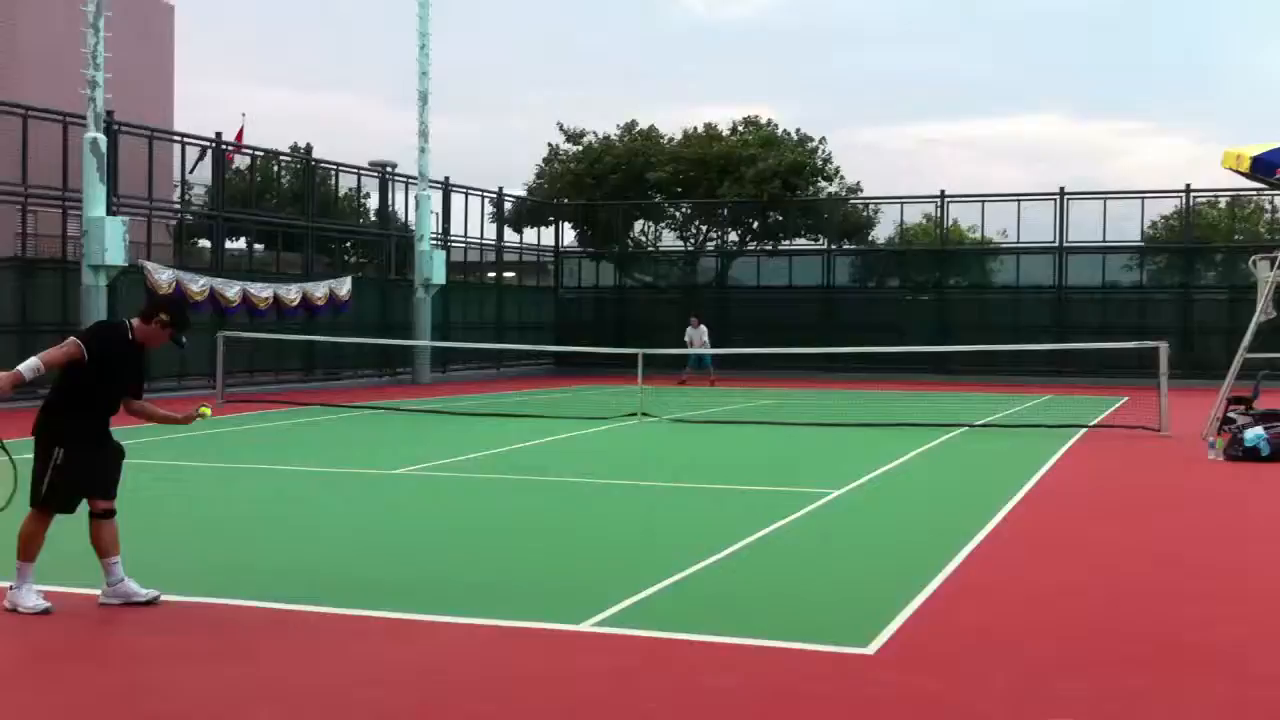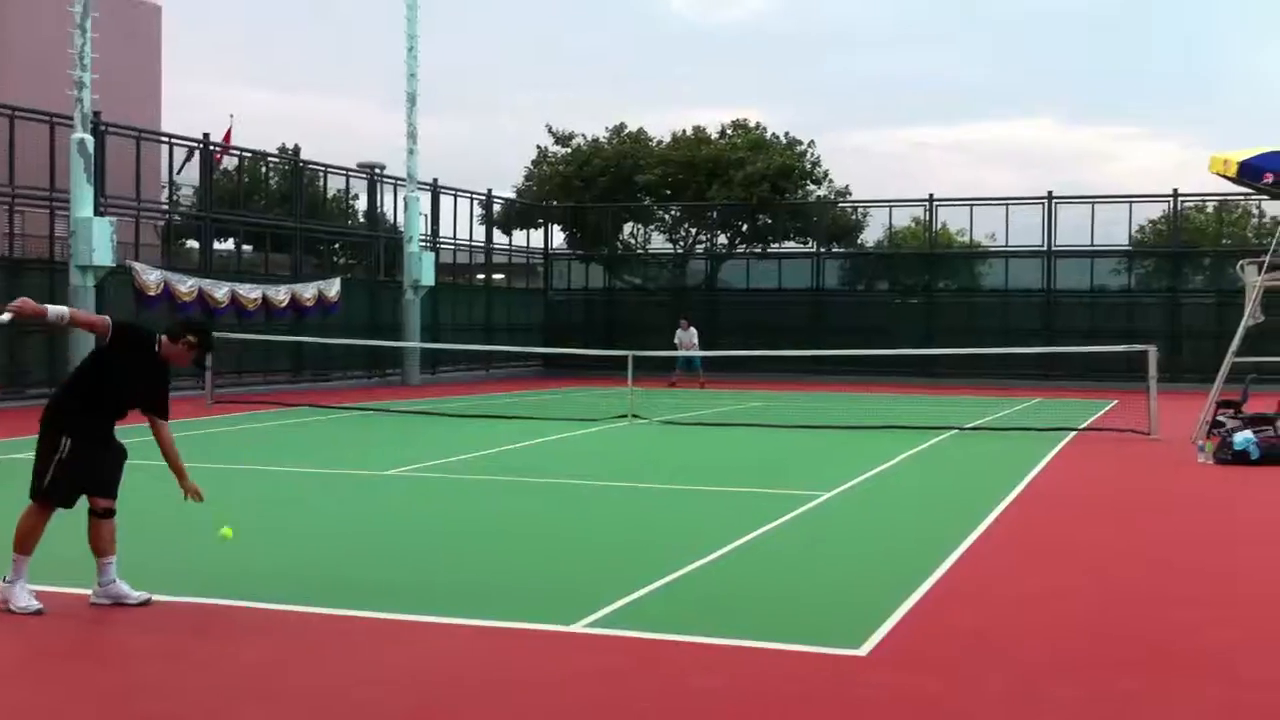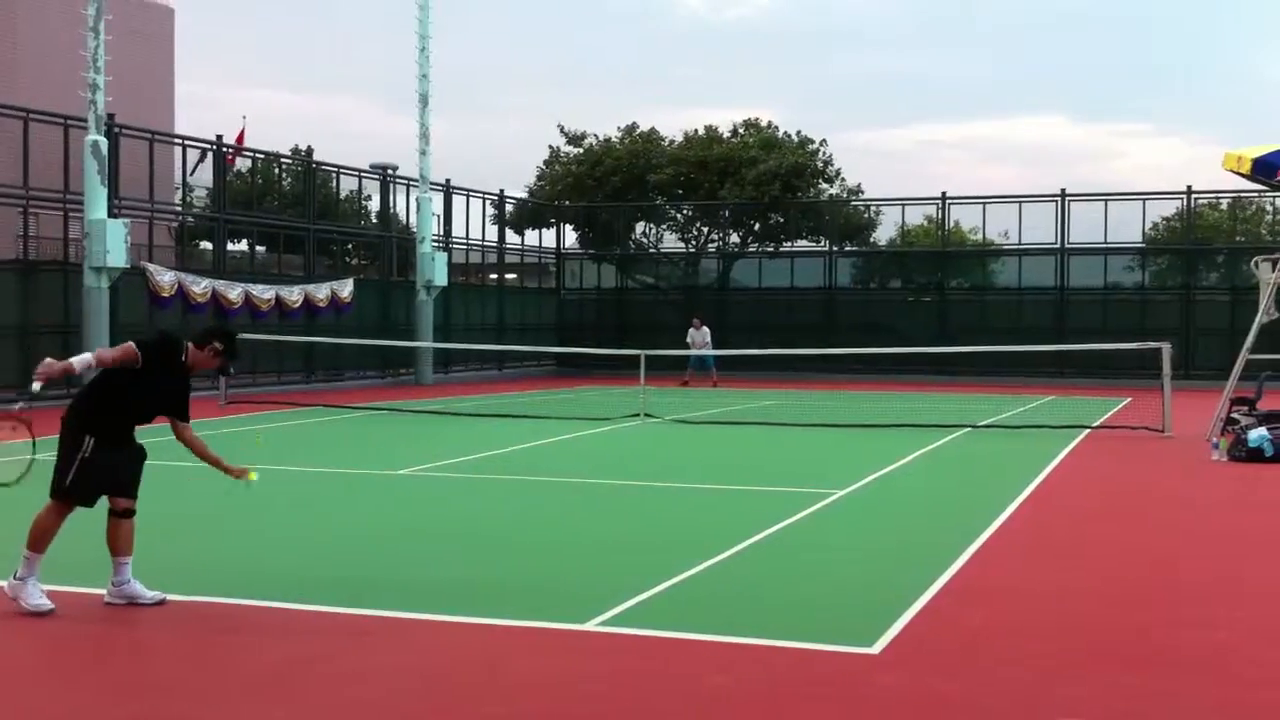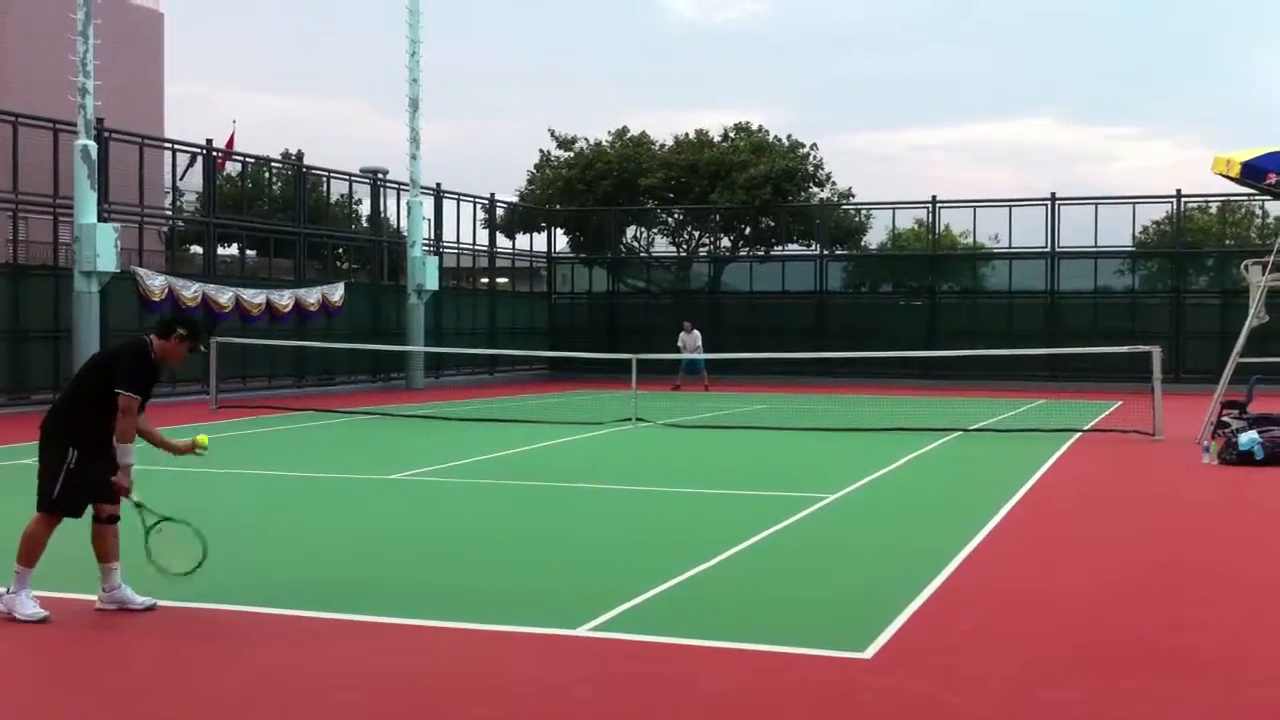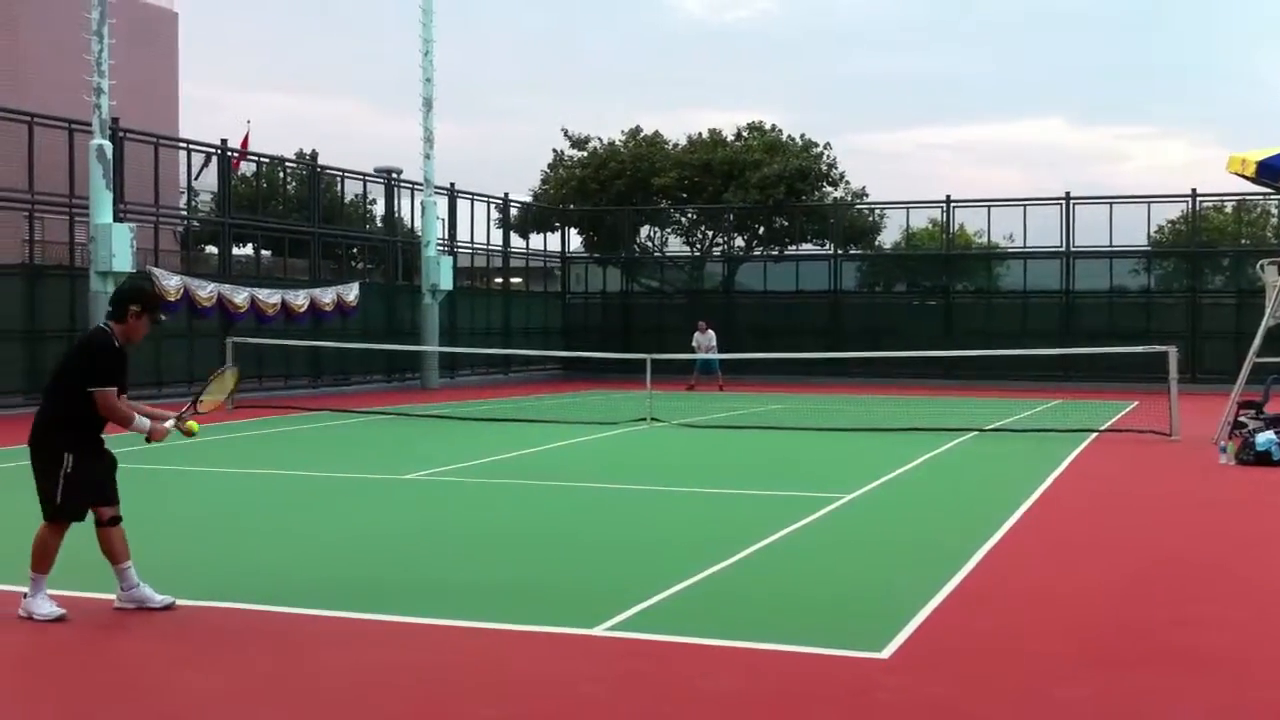
dt=0.4s
person 1, frame 1
left shoulder: (135, 355)
right shoulder: (107, 334)
left elbow: (132, 405)
right elbow: (64, 352)
left wrist: (179, 419)
left hip: (95, 436)
right hip: (60, 432)
left knee: (104, 506)
right knee: (45, 508)
left ankle: (115, 583)
person 1, frame 2
left shoulder: (158, 375)
right shoulder: (136, 340)
left elbow: (161, 430)
right elbow: (86, 320)
left wrist: (184, 479)
right wrist: (38, 310)
left hip: (99, 435)
right hip: (66, 426)
left knee: (104, 505)
right knee: (44, 504)
left ankle: (107, 583)
person 1, frame 3
left shoulder: (180, 379)
right shoulder: (165, 348)
left elbow: (183, 432)
right elbow: (115, 356)
left wrist: (224, 466)
right wrist: (67, 367)
left hip: (119, 435)
right hip: (87, 427)
left knee: (124, 505)
right knee: (63, 502)
left ankle: (121, 584)
right ankle: (24, 580)
person 1, frame 4
left shoulder: (146, 362)
right shoulder: (137, 355)
left elbow: (134, 419)
right elbow: (124, 415)
left wrist: (175, 447)
right wrist: (125, 467)
left hip: (95, 440)
right hip: (67, 437)
left knee: (107, 511)
right knee: (51, 513)
left ankle: (112, 590)
person 1, frame 5
left shoulder: (112, 348)
right shoulder: (100, 346)
left elbow: (118, 403)
right elbow: (108, 407)
left wrist: (165, 415)
right wrist: (148, 427)
left hip: (85, 444)
right hip: (58, 443)
left knee: (108, 514)
right knee: (58, 519)
left ankle: (130, 589)
right ankle: (33, 597)
